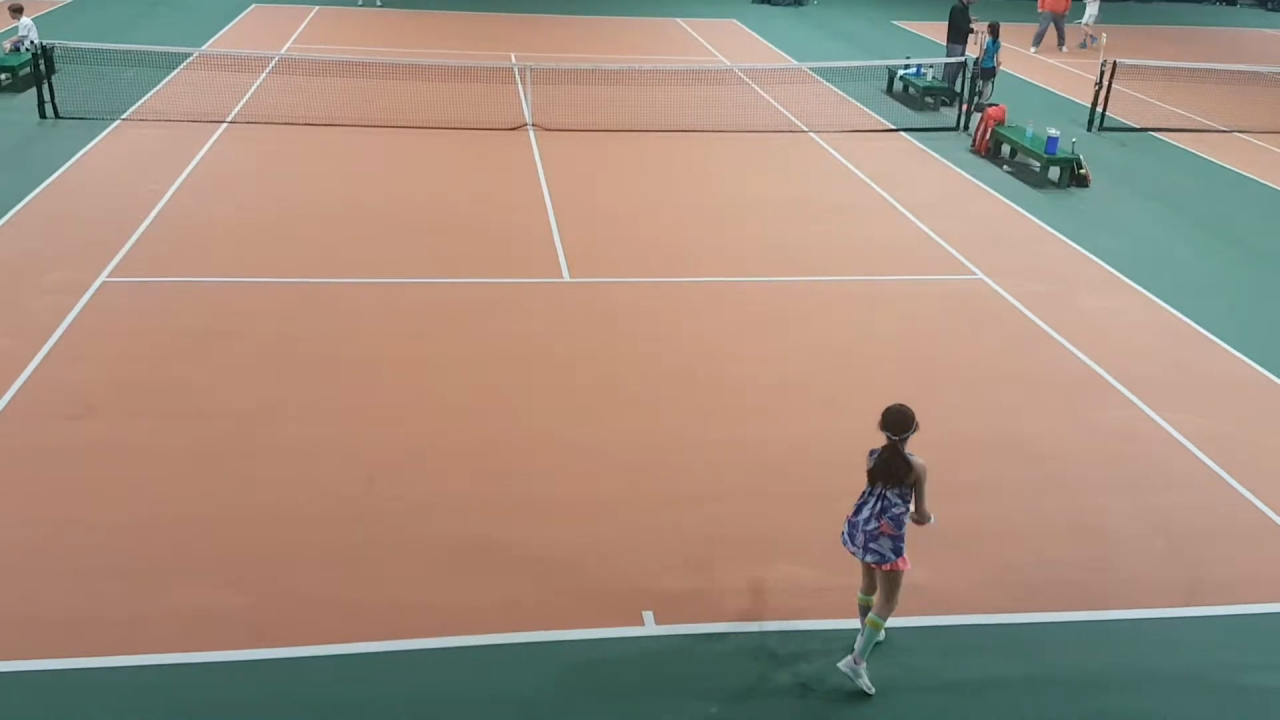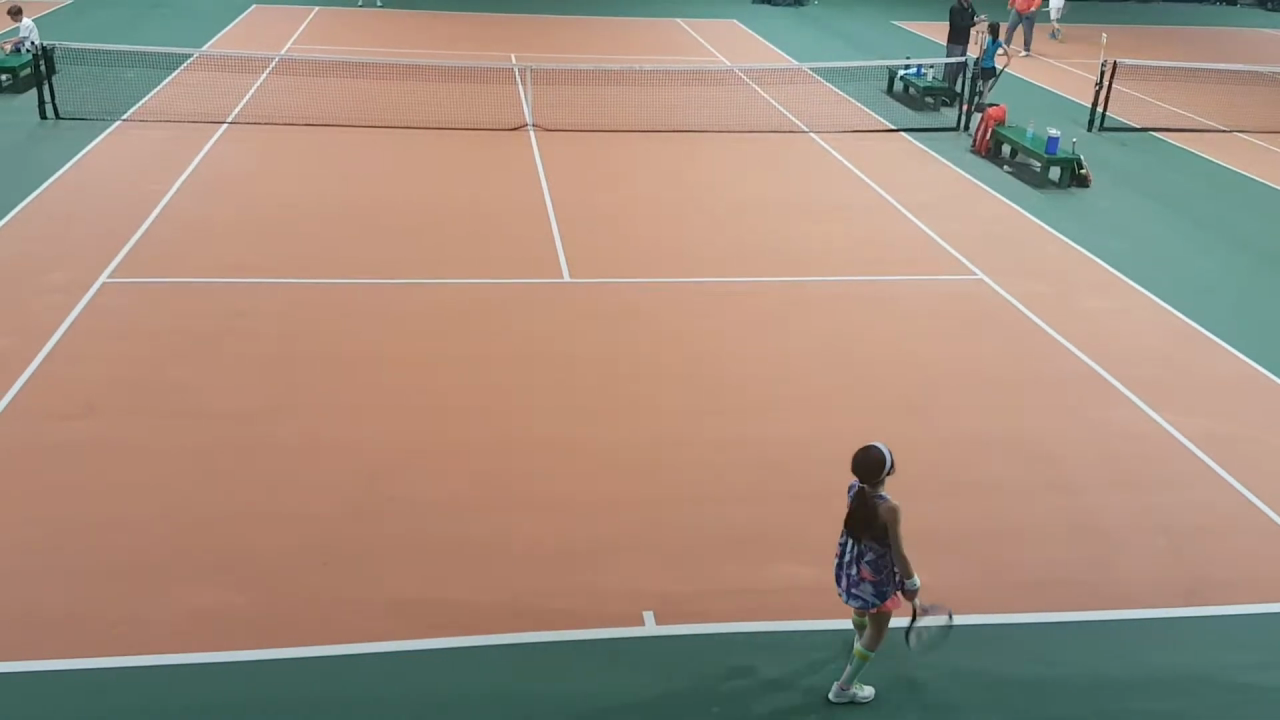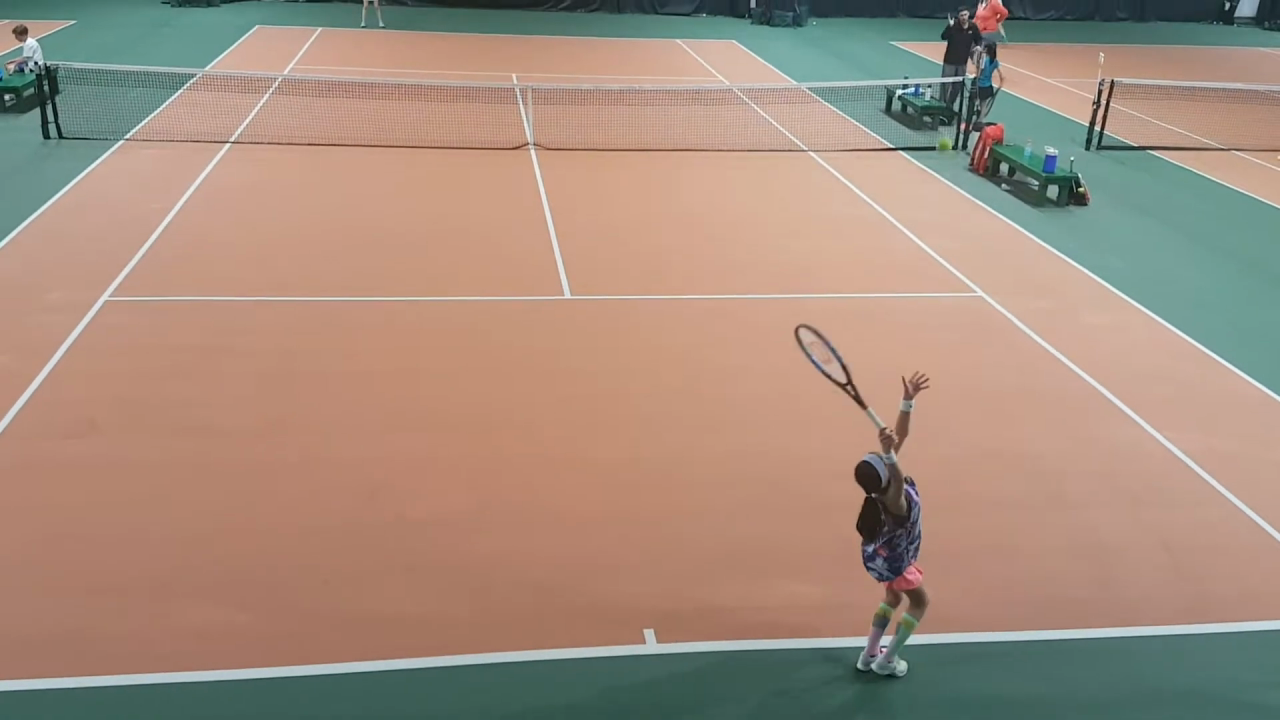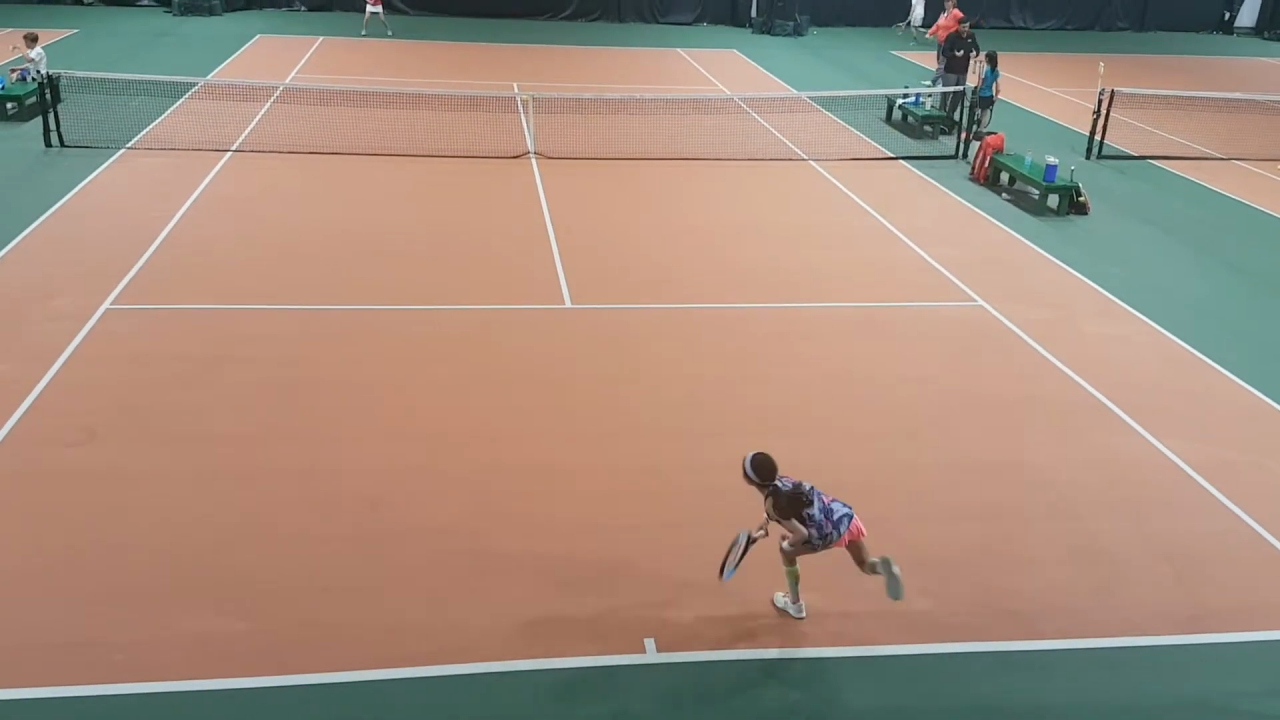
dt=1s
person 1, frame 1
left shoulder: (873, 456)
right shoulder: (916, 466)
right elbow: (921, 511)
right wrist: (926, 519)
left hip: (859, 526)
right hip: (886, 535)
left knee: (869, 582)
right knee: (887, 601)
left ankle: (867, 633)
right ankle: (856, 660)
person 1, frame 2
left shoulder: (854, 490)
right shoulder: (889, 509)
right elbow: (898, 554)
right wrist: (912, 583)
left hip: (849, 568)
right hip: (874, 577)
left knee: (861, 607)
right knee: (877, 633)
left ankle: (861, 638)
right ankle: (844, 687)
person 1, frame 3
left shoulder: (886, 483)
right shoulder: (893, 498)
left elbow: (900, 434)
right elbow: (896, 476)
left wrist: (908, 399)
right wrist: (887, 453)
left hip: (884, 555)
right hip: (895, 562)
left knee: (892, 598)
right knee: (919, 603)
left ankle: (870, 653)
right ankle: (887, 659)
person 1, frame 4
left shoulder: (772, 503)
right shoulder: (783, 483)
left elbow: (800, 535)
left wrist: (785, 543)
right wrist: (765, 526)
left hip: (827, 533)
right hip: (845, 517)
left knee: (787, 551)
right knee: (865, 565)
left ankle: (794, 603)
right ankle: (882, 566)
